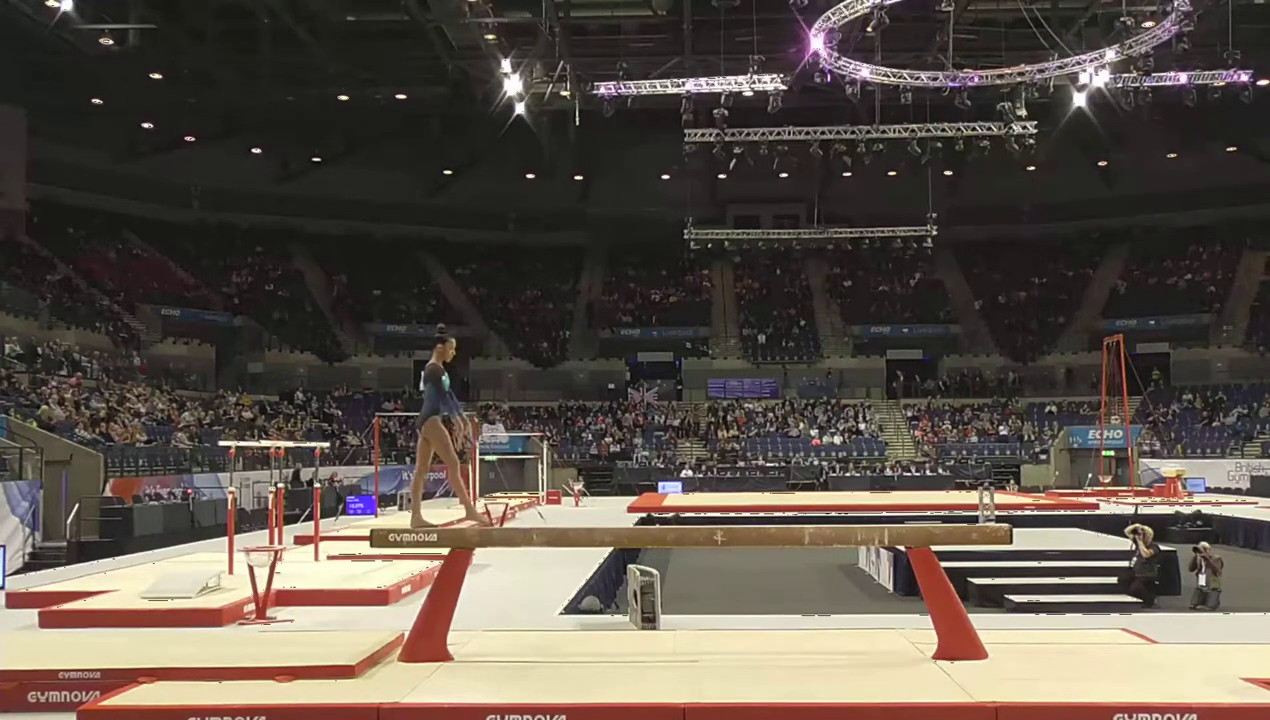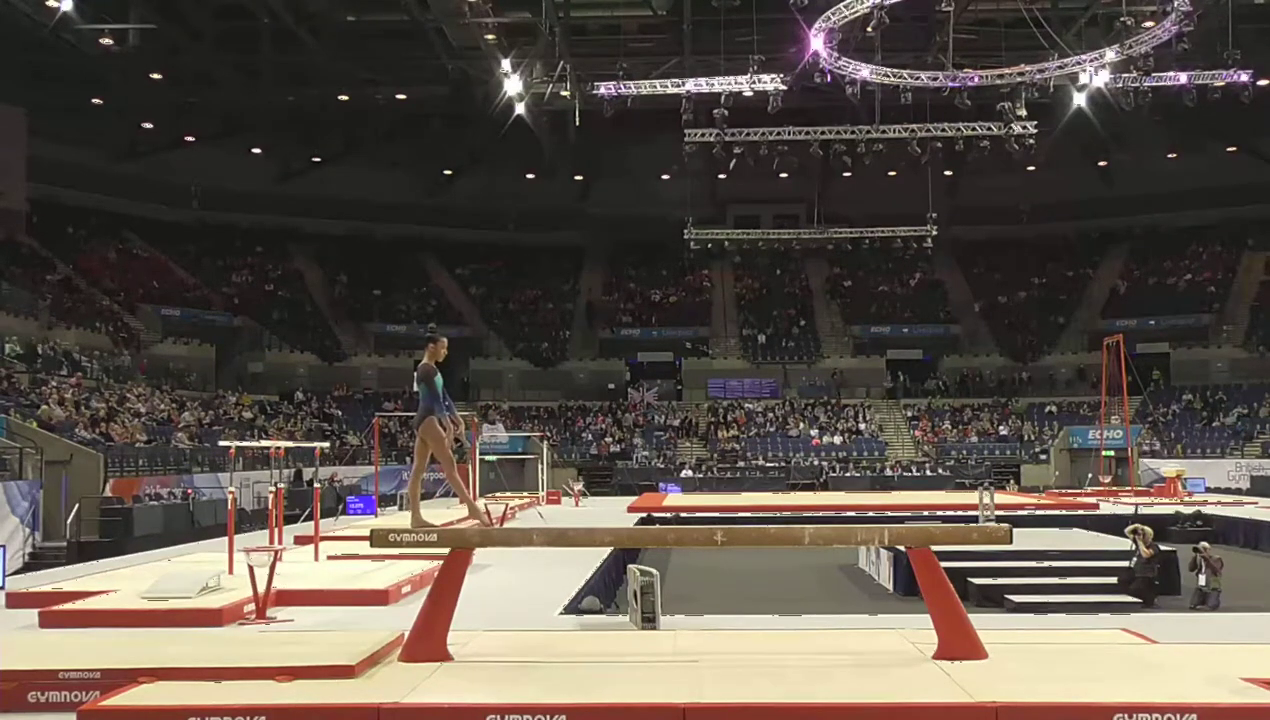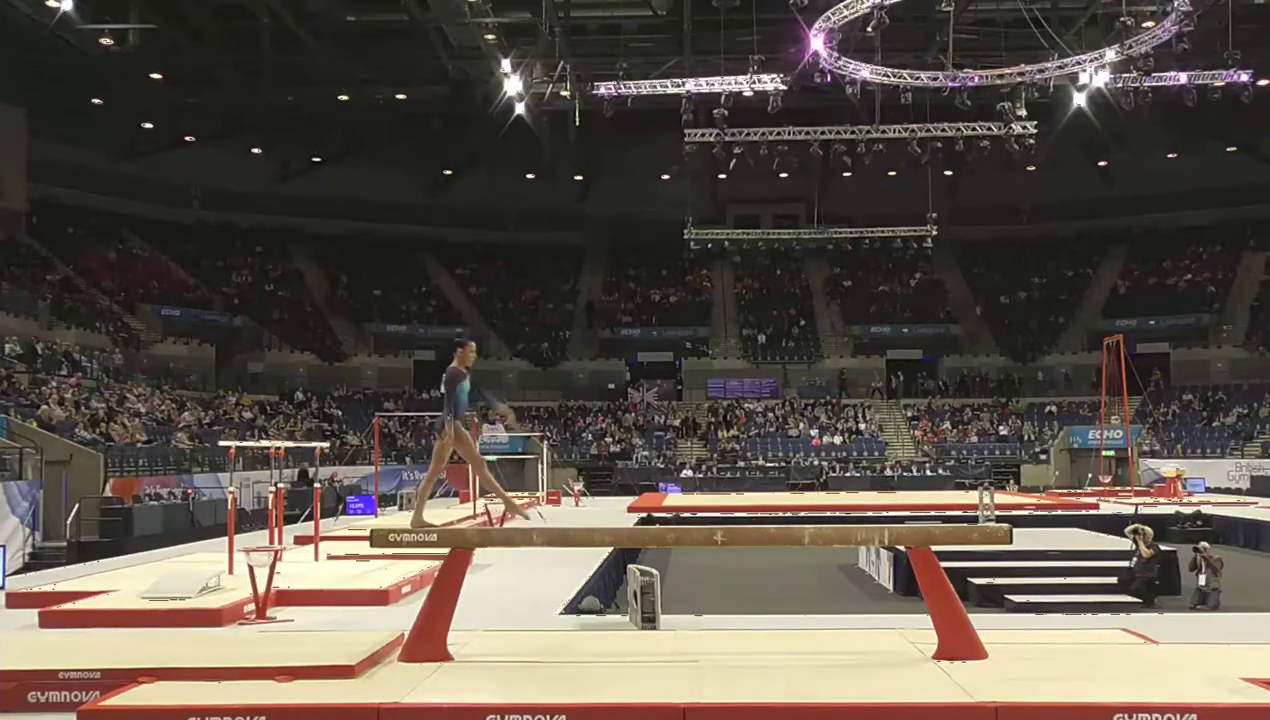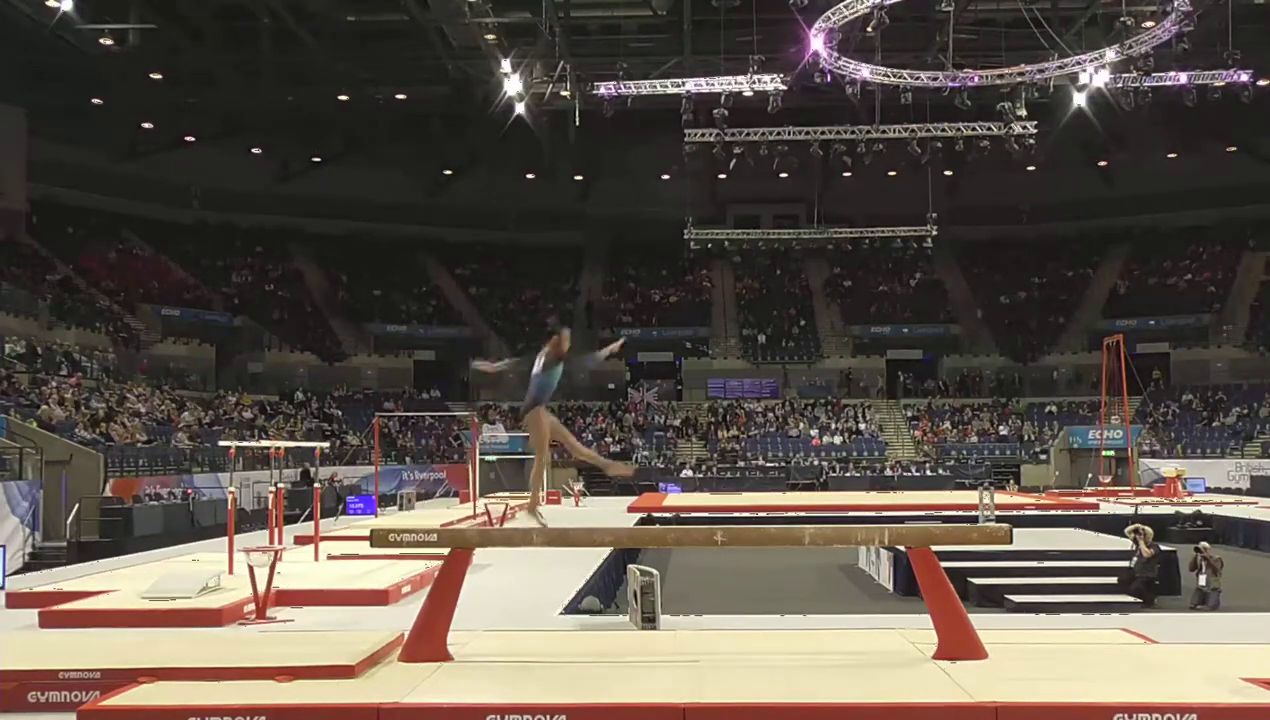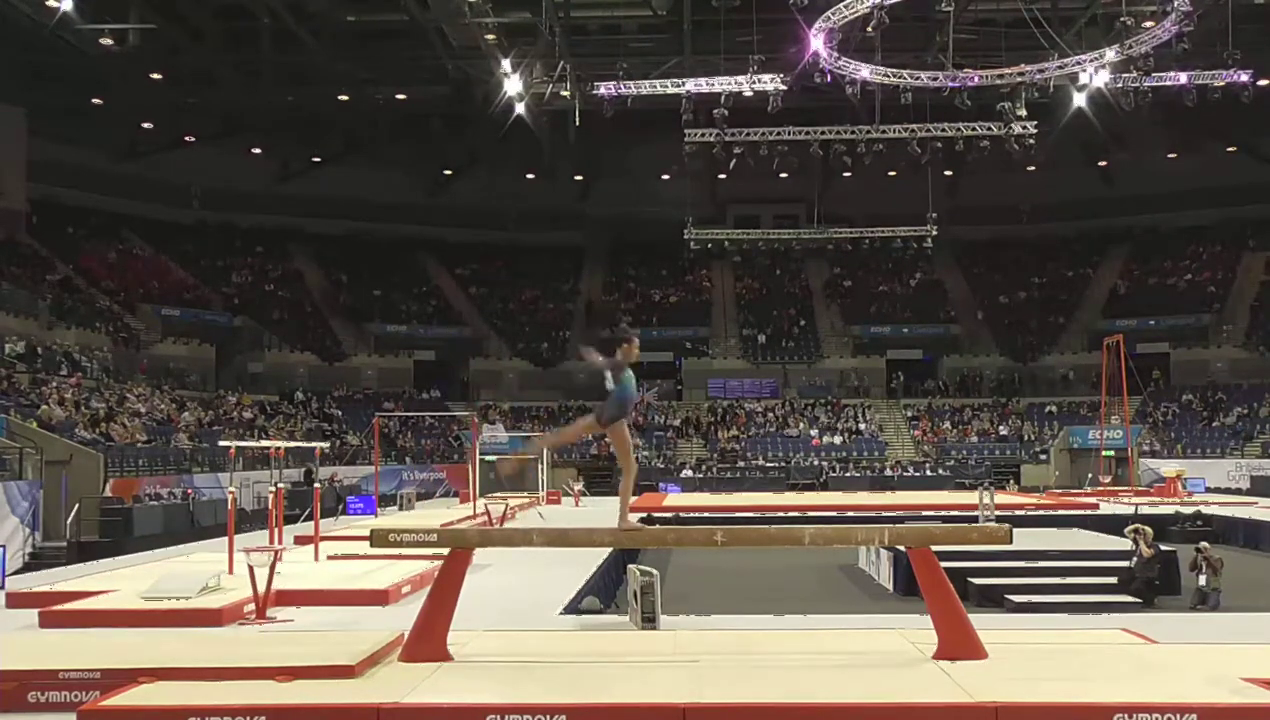
dt=0.5s
person 1, frame 1
left shoulder: (437, 370)
right shoulder: (434, 370)
left elbow: (450, 396)
right elbow: (444, 398)
left wrist: (463, 420)
right wrist: (457, 423)
left hip: (427, 422)
right hip: (431, 421)
left knee: (421, 469)
right knee: (453, 464)
left ankle: (416, 517)
right ankle: (470, 510)
person 1, frame 2
left shoulder: (431, 369)
right shoulder: (426, 370)
left elbow: (444, 397)
right elbow: (436, 399)
left wrist: (457, 419)
right wrist: (448, 425)
left hip: (425, 422)
right hip: (428, 421)
left knee: (418, 470)
right knee: (449, 465)
left ankle: (416, 517)
right ankle: (473, 507)
person 1, frame 3
left shoulder: (463, 373)
right shoulder: (453, 373)
right elbow: (448, 402)
left wrist: (503, 409)
right wrist: (448, 428)
left hip: (449, 426)
right hip: (451, 425)
left knee: (434, 472)
right knee: (479, 465)
left ankle: (417, 517)
right ankle: (510, 505)
person 1, frame 4
left shoulder: (543, 354)
right shoulder: (555, 355)
left elbow: (517, 360)
right elbow: (586, 361)
left wrist: (494, 366)
right wrist: (609, 350)
left hip: (537, 409)
right hip: (536, 409)
left knee: (571, 442)
right knee: (542, 458)
left ankle: (608, 466)
right ankle: (532, 506)
person 1, frame 5
left shoulder: (618, 366)
right shoulder: (618, 364)
right elbow: (605, 363)
right wrist: (596, 358)
left hip: (603, 417)
right hip: (614, 420)
left knee: (561, 438)
right knee: (630, 468)
right ankle: (624, 519)
